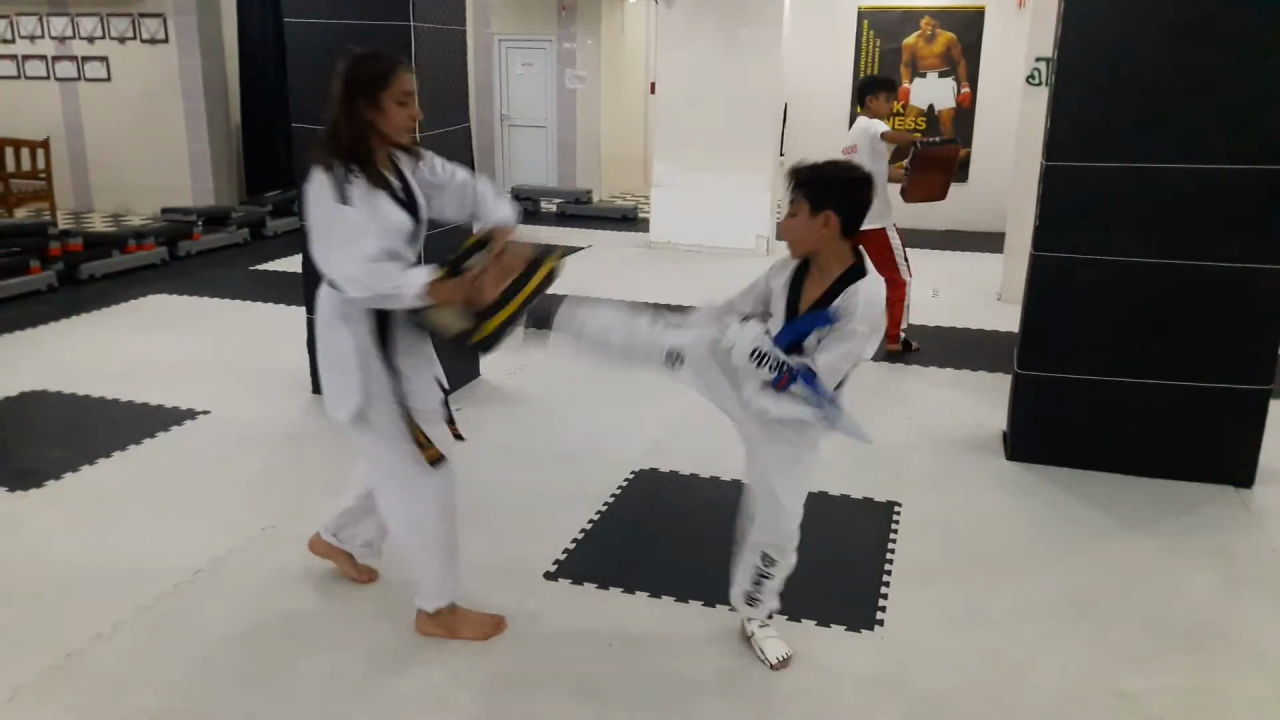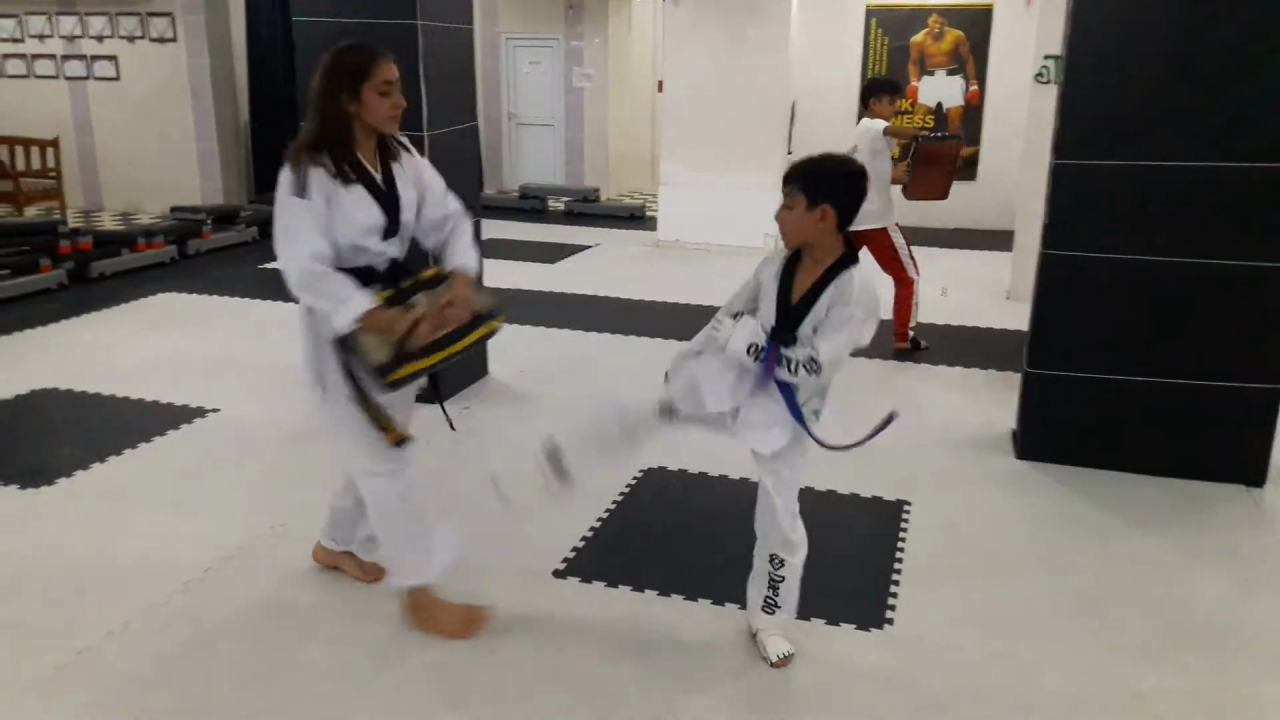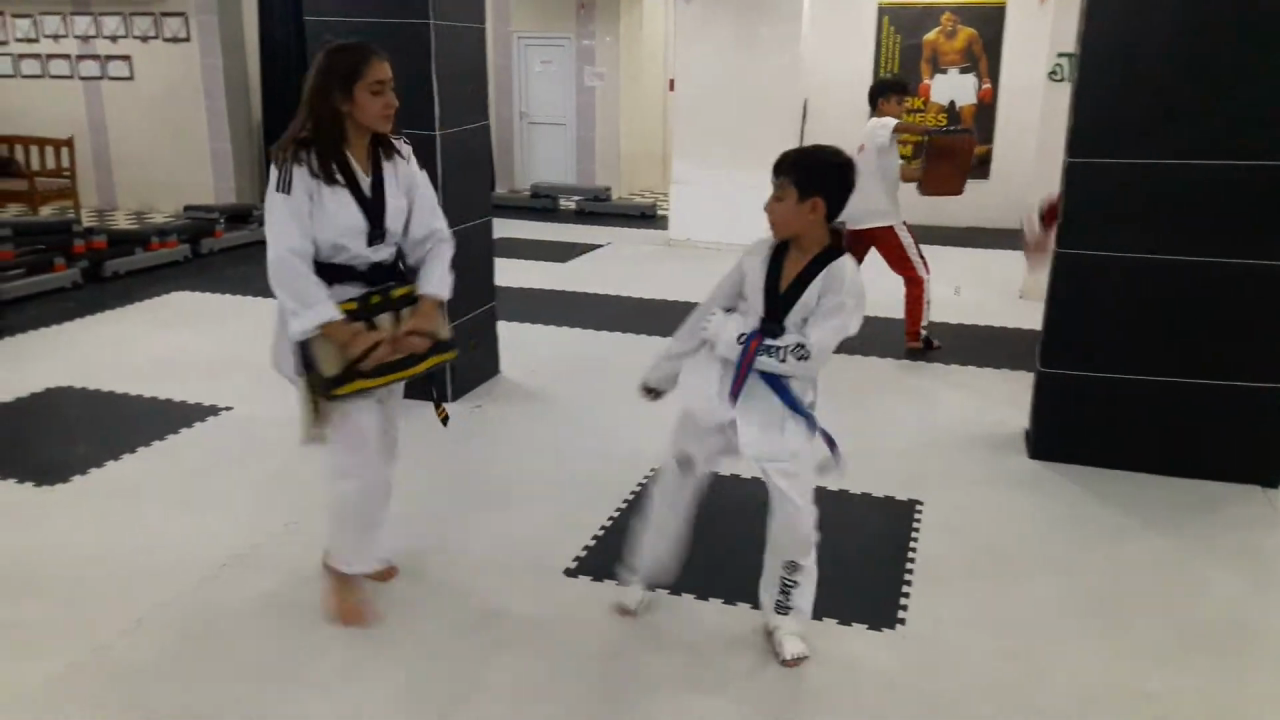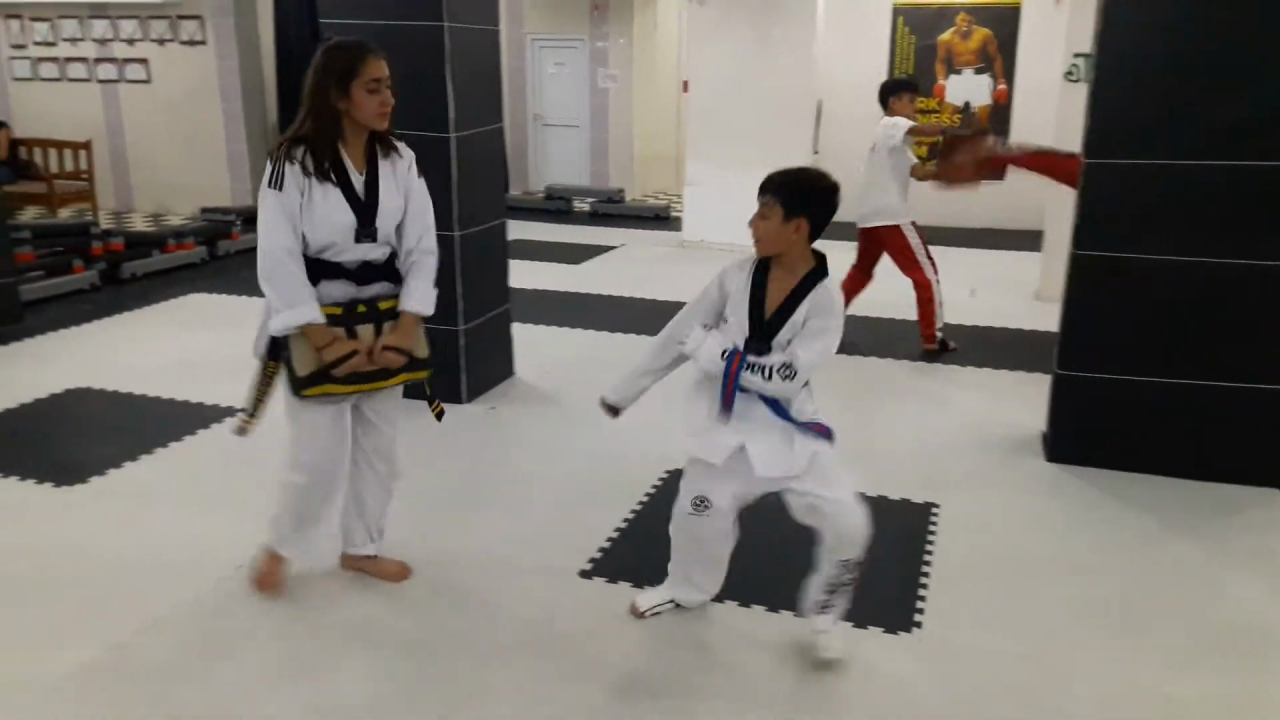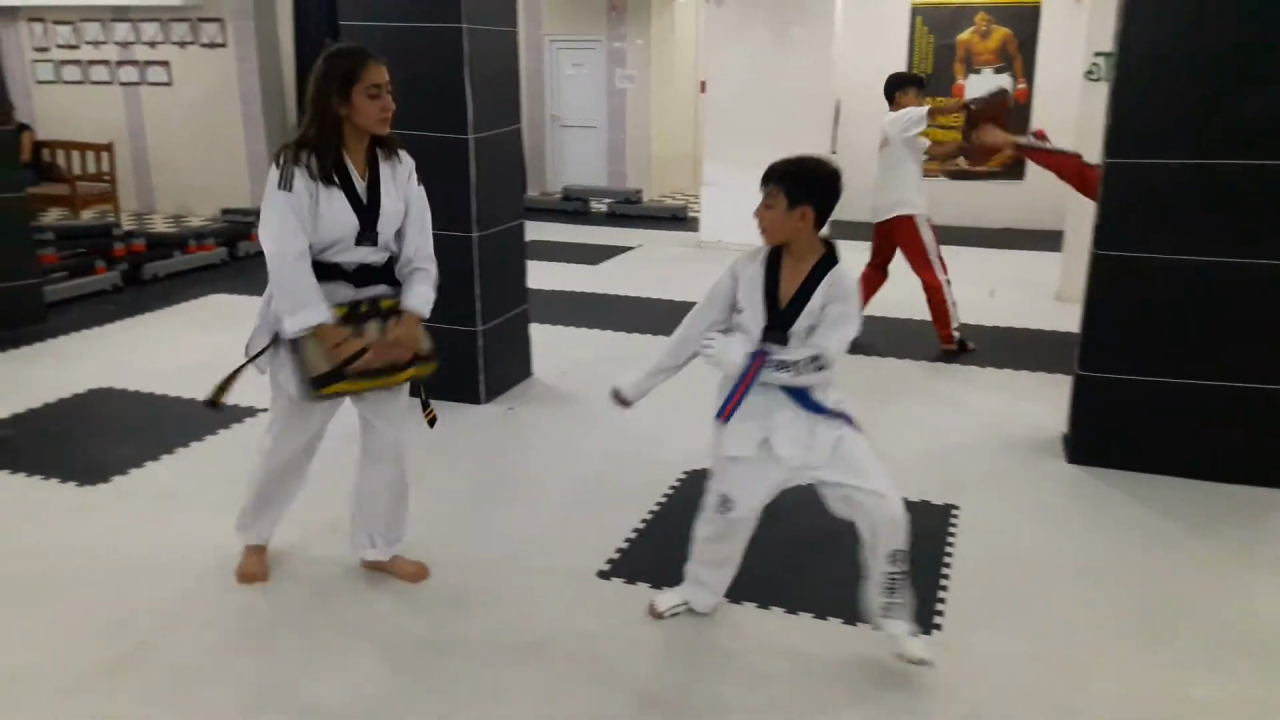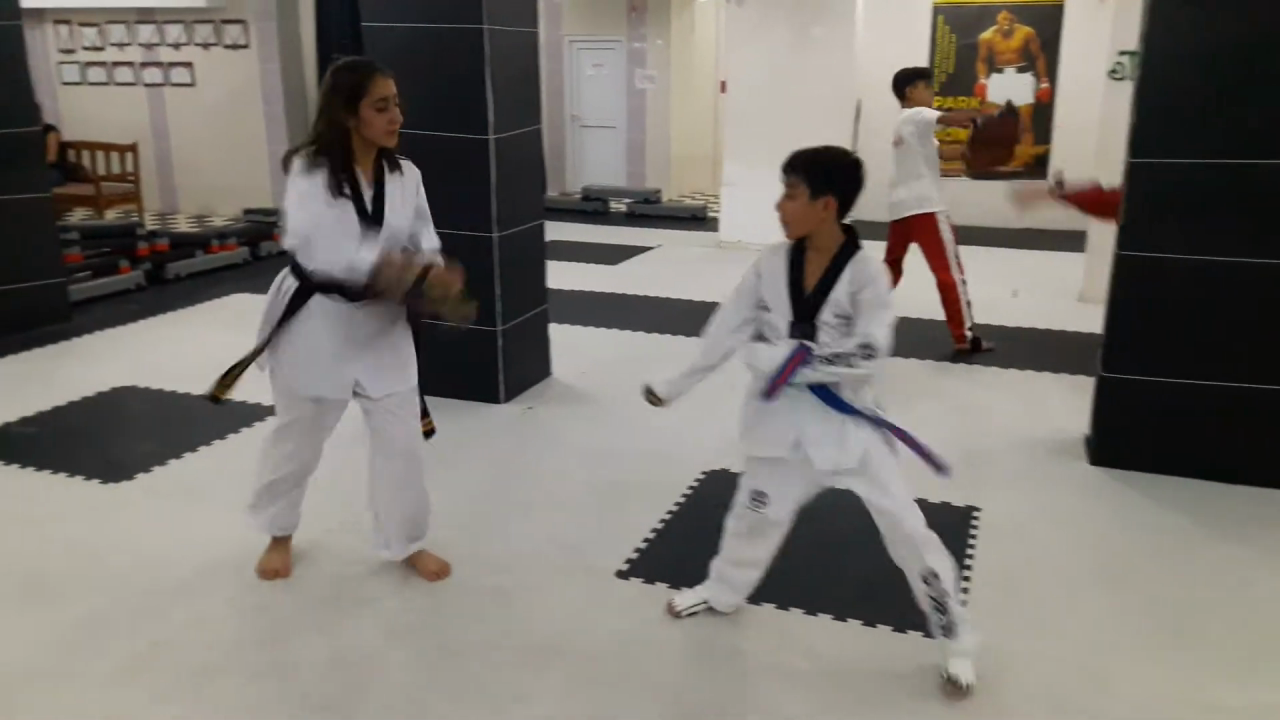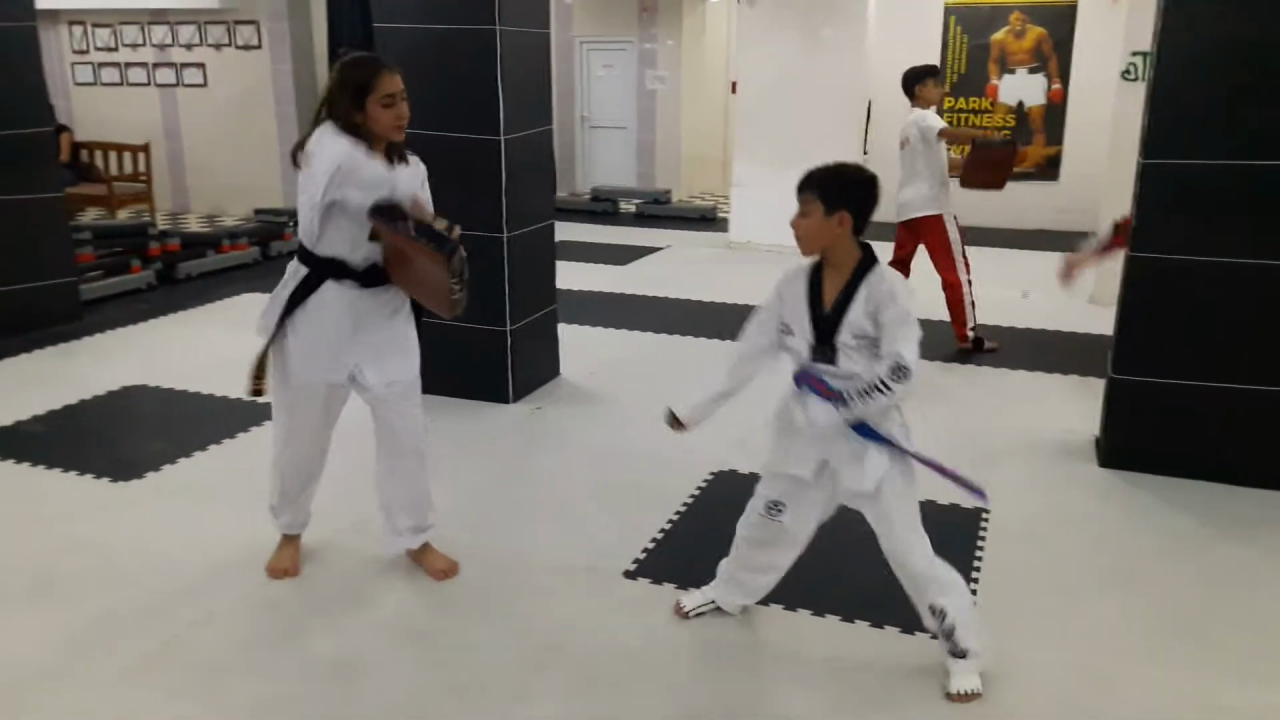
dt=0.1s
person 1, frame 1
left shoulder: (407, 163)
right shoulder: (333, 181)
left elbow: (466, 192)
right elbow: (359, 275)
left wrist: (502, 232)
right wrist: (440, 288)
left hip: (399, 327)
right hip: (363, 335)
left knee: (398, 454)
right knee: (421, 466)
left ankle: (339, 539)
right ankle: (437, 607)
person 1, frame 2
left shoulder: (402, 158)
right shoulder: (310, 169)
left elbow: (448, 221)
right elbow: (306, 266)
left wrist: (459, 281)
right wrist: (375, 317)
left hip: (401, 315)
right hip: (347, 325)
left knee: (381, 446)
right knee: (387, 456)
left ankle: (339, 544)
right ankle: (421, 593)
person 1, frame 3
left shoulder: (399, 159)
right shoulder: (298, 166)
left elbow: (432, 237)
right elbow: (287, 261)
left wrist: (429, 308)
right wrist: (337, 328)
right hip: (326, 320)
left knee: (377, 442)
right knee: (356, 447)
left ankle: (350, 550)
right ankle: (345, 567)
person 1, frame 4
left shoulder: (399, 161)
right shoulder: (294, 161)
left elbow: (421, 250)
right elbow: (278, 257)
left wrist: (409, 322)
right wrist: (314, 331)
left hip: (382, 309)
right hip: (314, 312)
left knee: (378, 440)
right knee: (321, 447)
left ankle: (361, 545)
right ankle: (280, 546)
person 1, frame 5
left shoulder: (399, 167)
right shoulder: (298, 166)
left elbow: (418, 255)
right elbow: (286, 257)
left wrist: (409, 319)
right wrist: (324, 329)
right hip: (313, 315)
left knee: (389, 441)
right knee: (291, 438)
left ankle: (380, 548)
right ankle: (255, 536)
person 1, frame 6
left shoulder: (405, 176)
right shoulder: (311, 167)
left elbow: (422, 248)
right elbow: (315, 235)
left wrist: (432, 273)
right wrist: (383, 261)
left hip: (381, 321)
right hip: (314, 322)
left knee: (401, 439)
right knee: (295, 438)
left ankle: (407, 543)
right ankle: (278, 532)
person 1, frame 7
left shoulder: (409, 167)
right shoulder: (324, 147)
right elbow: (347, 166)
right wrist: (410, 204)
left hip: (383, 310)
right hip: (318, 310)
left knee: (406, 428)
right knee: (301, 429)
left ankle: (415, 537)
right ankle: (290, 531)
person 2, frame 1
left shoulder: (864, 301)
right shoulder: (793, 269)
left elbow: (806, 380)
right elbow: (741, 308)
left wrist: (746, 345)
right wrist: (694, 333)
left hip: (789, 416)
right hip: (736, 368)
left knee: (776, 519)
right knee: (644, 334)
left ankle: (755, 615)
right ankle: (545, 312)
person 2, frame 2
left shoulder: (858, 291)
right shoulder: (784, 263)
left elbow: (810, 367)
right elbow: (736, 311)
left wrist: (748, 342)
right wrist: (687, 359)
left hip: (786, 409)
right hip: (732, 380)
left knee: (779, 516)
right knee: (647, 413)
left ankle: (767, 616)
right ankle: (571, 455)
person 2, frame 3
left shoulder: (841, 279)
right shoulder: (760, 254)
left elbow: (802, 357)
right elbow: (711, 311)
left wrist: (730, 338)
right wrist: (665, 367)
left hip: (784, 408)
right hip: (724, 384)
left knee: (793, 515)
right knee: (676, 483)
left ankle: (783, 615)
right ankle: (645, 575)
person 2, frame 4
left shoulder: (825, 299)
right shoulder: (738, 275)
left elbow: (790, 374)
right elbow: (681, 332)
left wrist: (720, 354)
right wrist: (628, 388)
left hip: (788, 423)
right hip: (727, 417)
left knee: (847, 521)
right knee: (699, 513)
left ankle: (823, 616)
right ankle: (685, 588)
person 2, frame 5
left shoulder: (838, 283)
right shoulder: (748, 267)
left elbow: (820, 364)
right elbow: (698, 327)
left wrist: (741, 355)
right wrist: (643, 382)
left hip: (812, 414)
right hip: (751, 411)
left knee: (884, 510)
right knee: (725, 511)
left ankle: (894, 616)
right ankle: (699, 591)
person 2, frame 6
left shoulder: (865, 271)
right shoulder: (773, 262)
left elbow: (870, 352)
right elbow: (730, 325)
left wrist: (789, 363)
right wrist: (679, 382)
left hip: (844, 412)
right hip: (782, 410)
left knee: (903, 525)
right knee: (756, 508)
left ankle: (955, 636)
right ankle: (719, 592)
person 2, frame 7
left shoulder: (885, 289)
right shoulder: (796, 283)
left elbow: (900, 372)
right elbow: (755, 349)
left wrist: (833, 410)
right wrist: (702, 407)
left hip: (870, 434)
right hip: (809, 427)
left knee: (910, 553)
right knee: (771, 518)
left ankle: (962, 652)
right ankle: (729, 592)
person 3, frame 1
left shoulder: (857, 130)
right shoulder: (871, 126)
left elbow: (882, 172)
right elbow: (896, 138)
right hip: (873, 219)
right knee: (899, 276)
right ankle: (894, 338)
person 3, frame 2
left shoulder: (861, 131)
right shoulder: (873, 127)
left elbow: (887, 174)
right elbow: (899, 132)
right hip: (875, 219)
right knee: (906, 275)
right ankle: (904, 336)
person 3, frame 3
left shoulder: (878, 136)
right shoulder: (881, 126)
left elbow: (902, 173)
right elbow: (907, 128)
right wrist: (934, 132)
left hip: (855, 216)
right hip: (882, 217)
right knee: (917, 273)
right ankle: (917, 335)
person 3, frame 4
left shoulder: (891, 136)
right shoulder: (893, 125)
left elbow: (917, 171)
right elbow: (921, 130)
left hip: (867, 216)
right hip: (890, 217)
left knee: (860, 272)
right knee: (925, 275)
right ankle: (932, 337)
person 3, frame 5
left shoulder: (898, 128)
right shoulder: (903, 119)
left elbow: (936, 151)
right elbow: (940, 110)
left wrist: (965, 145)
right wrist: (966, 104)
left hip: (883, 209)
right hip: (905, 209)
left knee: (876, 268)
right knee: (933, 272)
right ankle: (949, 337)
person 3, frame 6
left shoulder: (906, 124)
right shoulder: (917, 115)
left elbow: (940, 151)
right elbow: (950, 118)
right wrist: (979, 115)
left hip: (901, 207)
right hip: (924, 206)
left knee: (891, 267)
right knee: (949, 270)
right ankle: (964, 336)
person 3, frame 7
left shoulder: (911, 123)
right shoulder: (924, 116)
left elbow: (940, 163)
right elbow: (951, 134)
left wrist: (962, 164)
right wrist: (982, 136)
left hip: (909, 206)
right hip: (931, 206)
left knee: (899, 267)
right knee: (955, 270)
right ankle: (967, 335)
